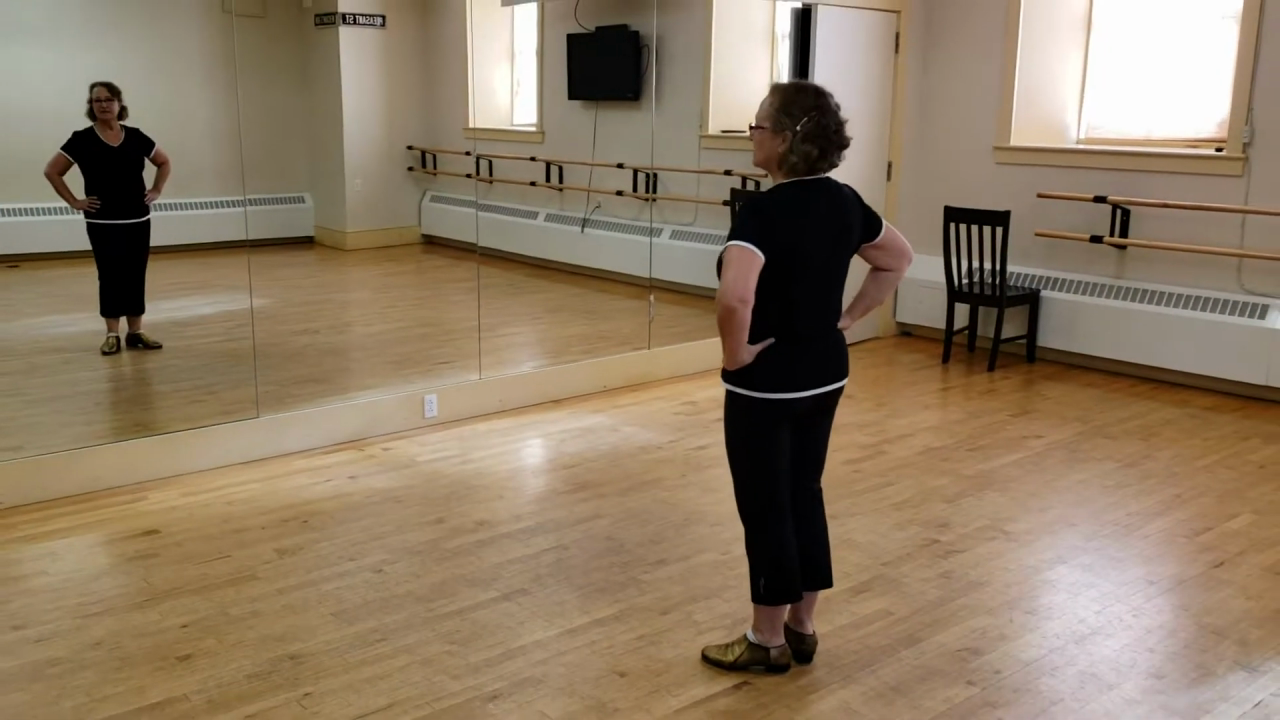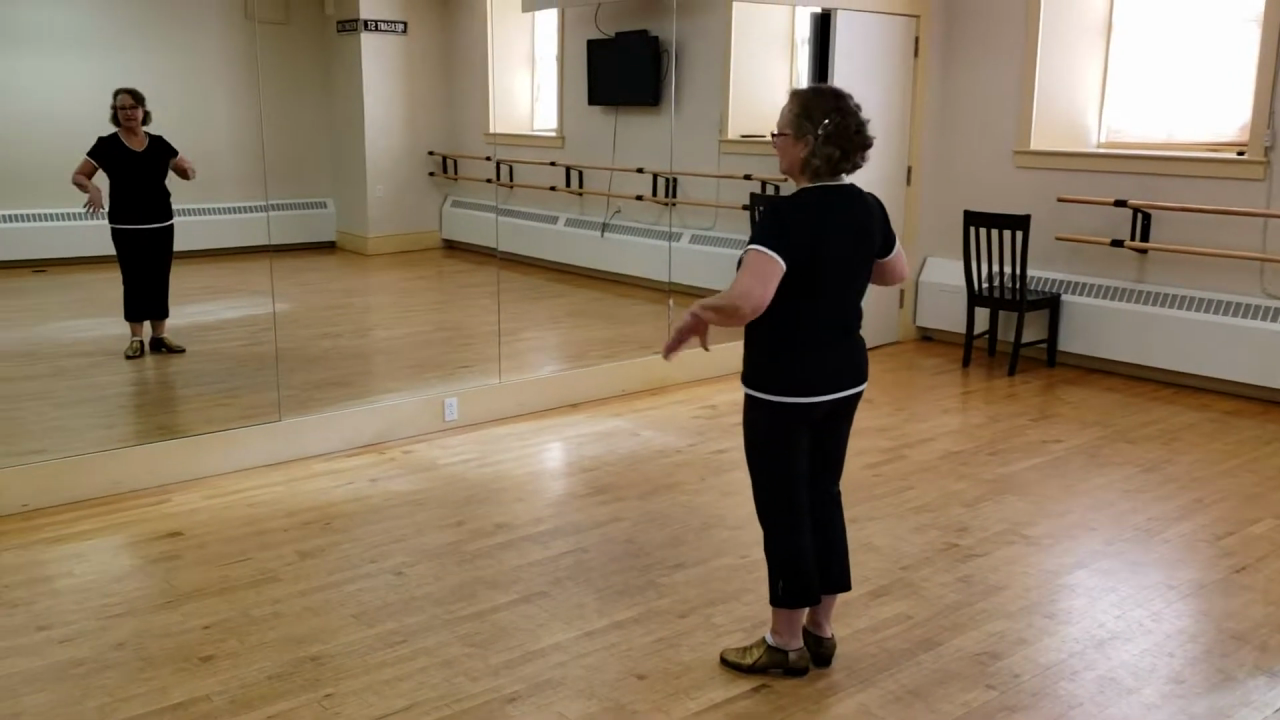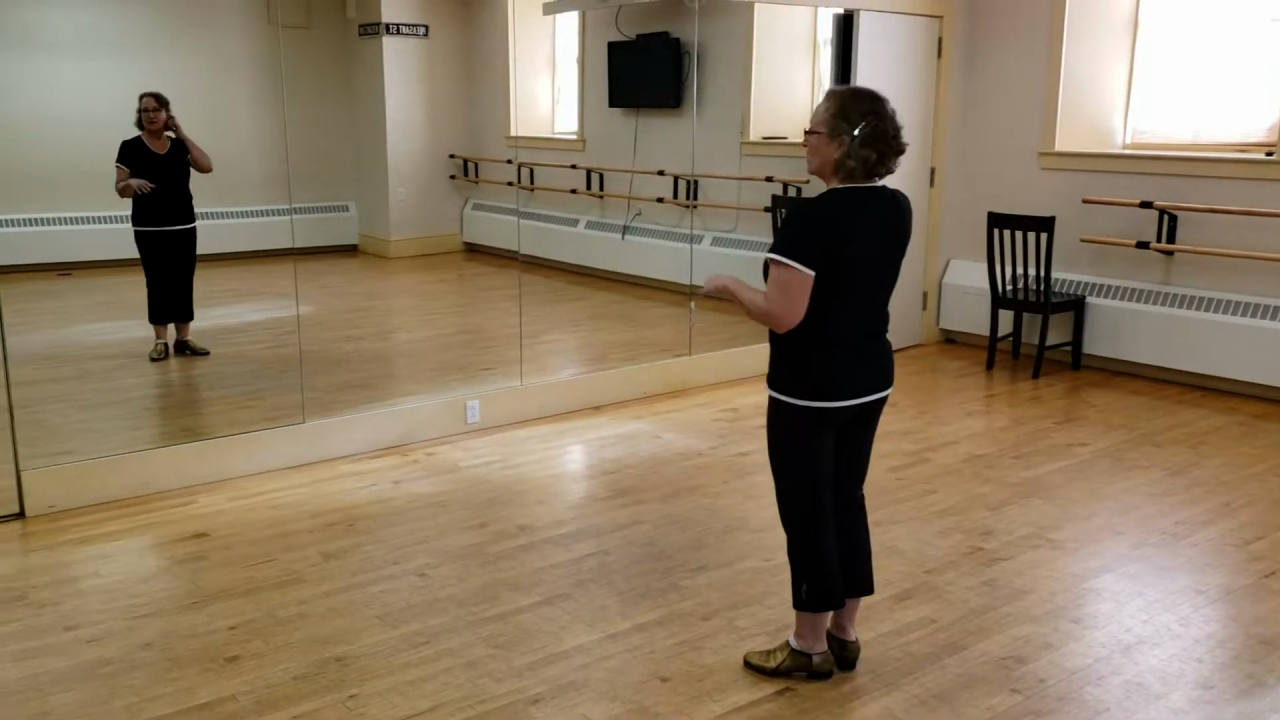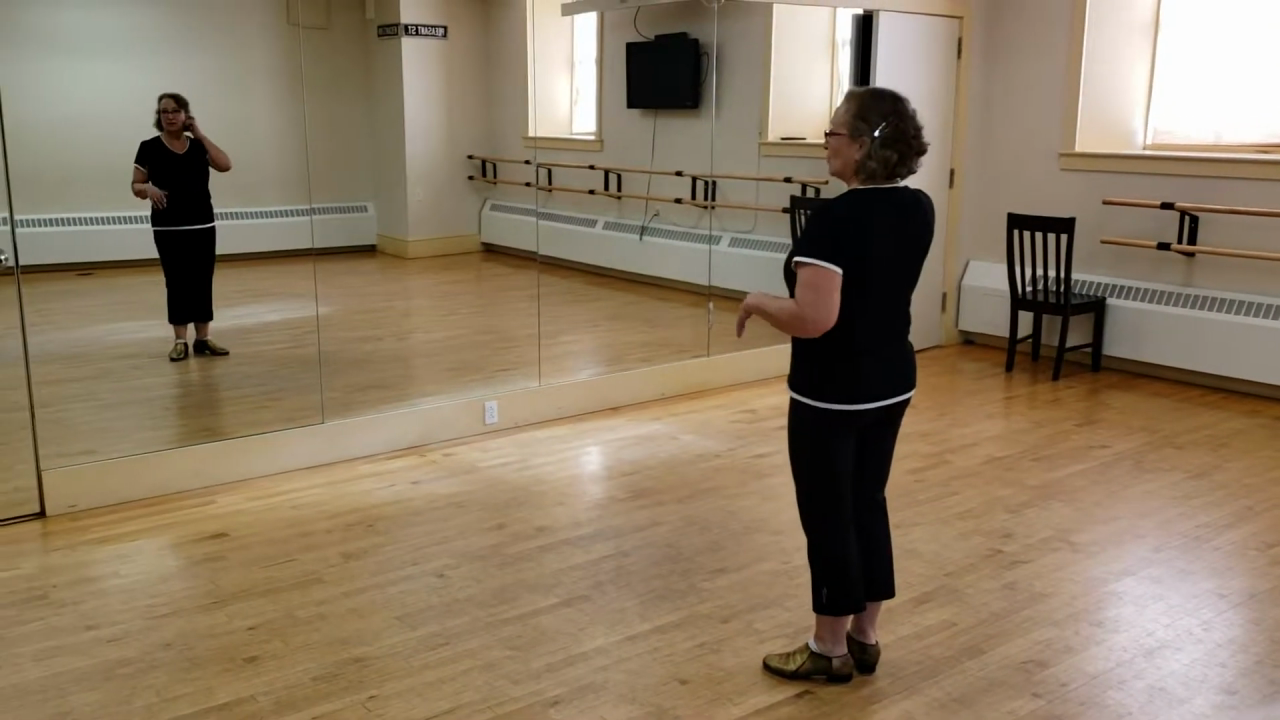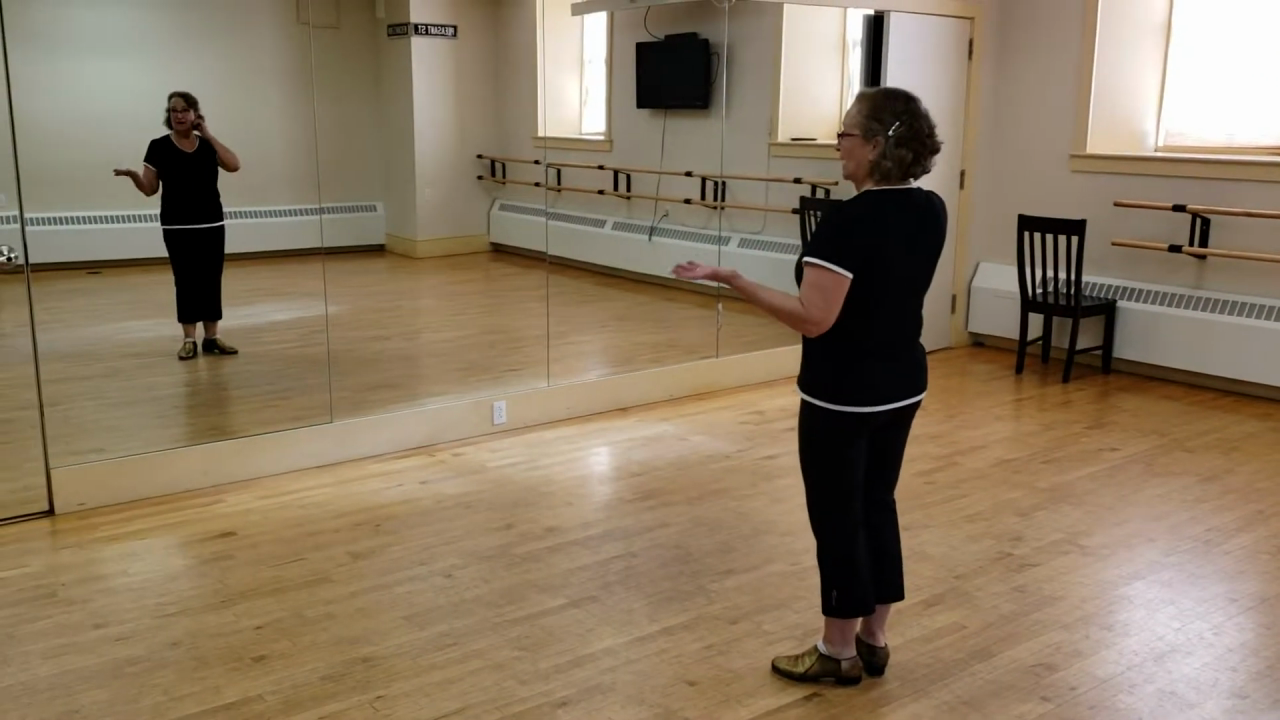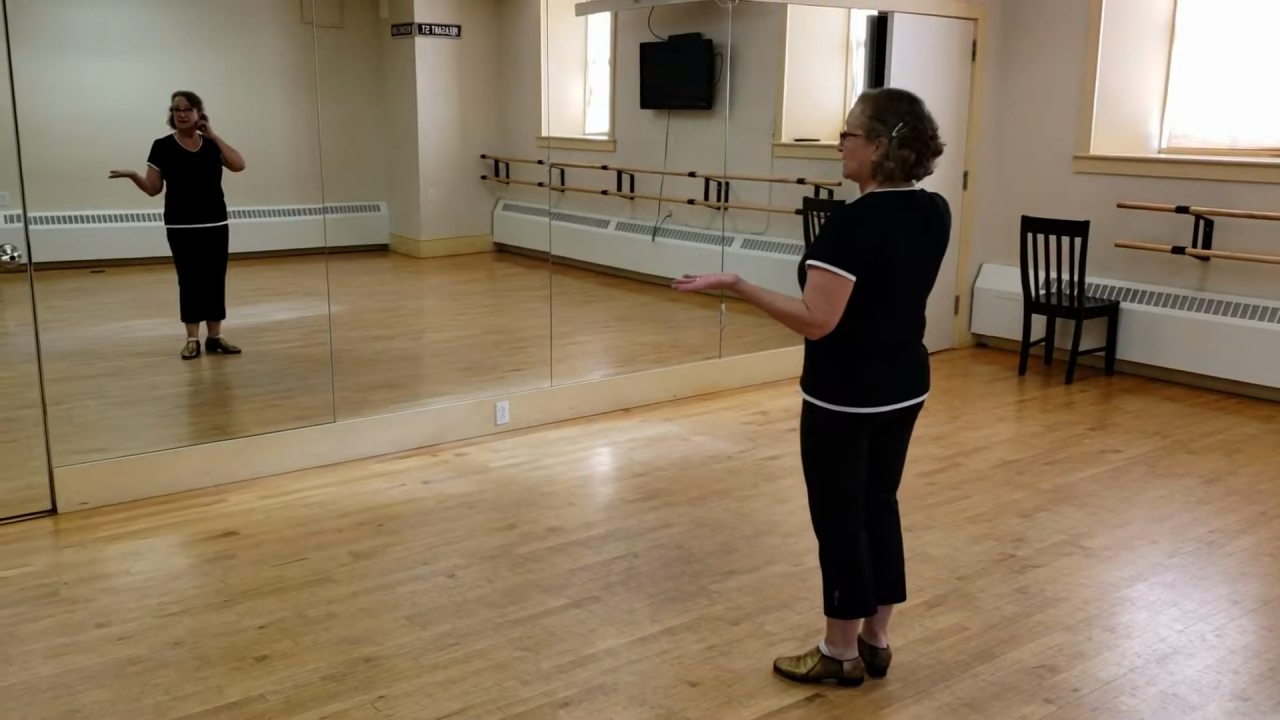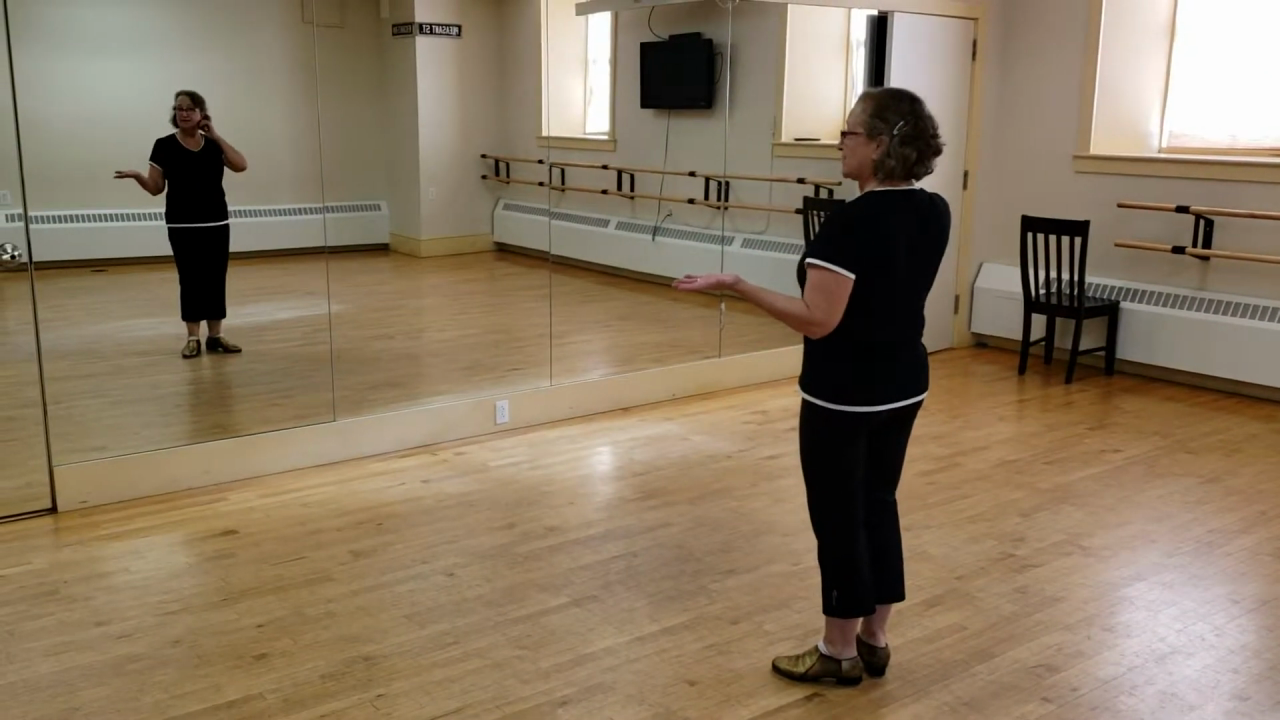
dt=0.3s
person 1, frame 1
left shoulder: (762, 212)
right shoulder: (841, 201)
left elbow: (735, 298)
right elbow: (898, 258)
left wrist: (734, 353)
left hip: (767, 385)
right hip: (826, 373)
left knee: (766, 507)
right knee: (804, 494)
left ankle: (767, 641)
right ankle: (802, 627)
person 1, frame 2
left shoulder: (787, 215)
right shoulder: (864, 208)
left elbow: (745, 303)
right elbow: (895, 272)
left wrist: (696, 314)
left hip: (784, 387)
right hip: (845, 378)
left knee: (784, 508)
right knee: (822, 497)
left ankle: (787, 643)
right ankle: (821, 632)
person 1, frame 3
left shoulder: (813, 218)
right shoulder: (896, 210)
left elbow: (781, 314)
left wrist: (730, 285)
left hip: (810, 391)
right hip: (871, 381)
left knee: (808, 513)
right knee: (846, 500)
left ankle: (810, 647)
right ankle: (845, 635)
person 1, frame 4
left shoulder: (835, 218)
right shoulder: (919, 210)
left elbow: (813, 319)
left wrist: (756, 302)
left hip: (831, 394)
right hip: (893, 384)
left knee: (829, 517)
right knee: (868, 504)
left ankle: (829, 650)
right ankle: (864, 638)
person 1, frame 5
left shoulder: (849, 221)
right shoulder: (930, 211)
left elbow: (813, 316)
left wrist: (732, 279)
left hip: (842, 396)
right hip: (902, 386)
left knee: (837, 517)
right knee: (877, 506)
left ankle: (839, 653)
right ankle: (874, 640)
person 1, frame 6
left shoulder: (853, 223)
right shoulder: (934, 213)
left elbow: (816, 319)
left wrist: (735, 284)
left hip: (844, 396)
right hip: (905, 387)
left knee: (839, 518)
right knee: (880, 506)
left ankle: (841, 653)
right ankle: (876, 641)
person 1, frame 7
left shoulder: (852, 222)
right shoulder: (933, 213)
left elbow: (817, 318)
left wrist: (736, 286)
left hip: (843, 395)
right hip: (903, 385)
left knee: (838, 517)
right knee: (878, 506)
left ankle: (839, 653)
right ankle: (875, 640)
person 2, frame 1
left shoulder: (136, 137)
right shoulder: (82, 140)
left elbow: (164, 162)
right elbow: (52, 171)
left wrist: (156, 190)
right wrist: (74, 201)
left hip: (137, 219)
right hip: (102, 222)
left knee: (135, 275)
right knee: (110, 276)
left ankle: (135, 332)
right ankle: (112, 335)
person 2, frame 2
left shoulder: (158, 143)
right shoulder: (107, 145)
left elbow: (186, 169)
right elbow: (78, 176)
left wrist: (186, 170)
right wrist: (92, 189)
left hip: (161, 224)
right hip: (126, 226)
left knee: (159, 280)
right knee: (134, 280)
left ankle: (159, 336)
right ankle: (136, 339)
person 2, frame 3
left shoulder: (180, 146)
right shoulder: (130, 148)
left elbow: (206, 166)
right elbow: (120, 189)
left wrist: (182, 135)
right wrist: (133, 182)
left hip: (183, 226)
right hip: (149, 229)
left knee: (183, 281)
right knee: (157, 282)
left ankle: (184, 338)
right ankle: (160, 341)
person 2, frame 4
left shoulder: (199, 146)
right shoulder: (149, 148)
left elbow: (225, 165)
right elbow: (136, 186)
left wrist: (200, 135)
right wrist: (147, 189)
left hip: (203, 225)
right hip: (168, 228)
left knee: (203, 281)
right knee: (177, 282)
left ankle: (203, 338)
right ankle: (180, 341)
person 2, frame 5
left shoulder: (207, 145)
right shoulder: (159, 147)
left elbow: (234, 165)
right elbow: (150, 188)
left wrist: (208, 136)
right wrist: (133, 175)
left hip: (211, 224)
right hip: (177, 227)
left knee: (211, 280)
right knee: (186, 281)
left ankle: (212, 337)
right ankle: (189, 340)
person 2, frame 6
left shoulder: (212, 145)
right shoulder: (163, 147)
left elbow: (239, 165)
right elbow: (154, 188)
left wrist: (213, 136)
right wrist: (133, 176)
left hip: (215, 223)
right hip: (181, 226)
left knee: (215, 279)
right knee: (189, 280)
left ankle: (215, 336)
right ankle: (192, 339)
person 2, frame 7
left shoulder: (213, 145)
right shoulder: (164, 146)
left elbow: (241, 165)
right elbow: (156, 187)
left wrist: (216, 136)
right wrist: (137, 176)
left hip: (216, 223)
right hip: (182, 225)
left knee: (216, 278)
right knee: (190, 279)
left ankle: (216, 335)
right ankle: (193, 338)
